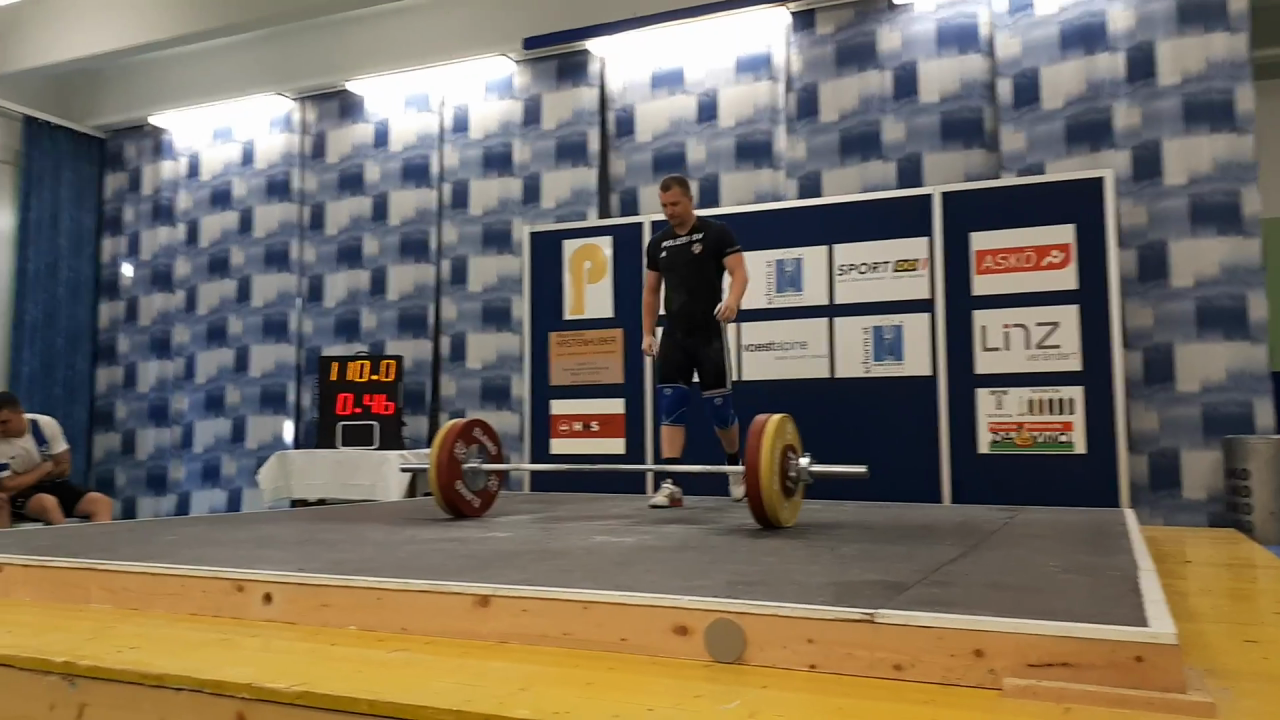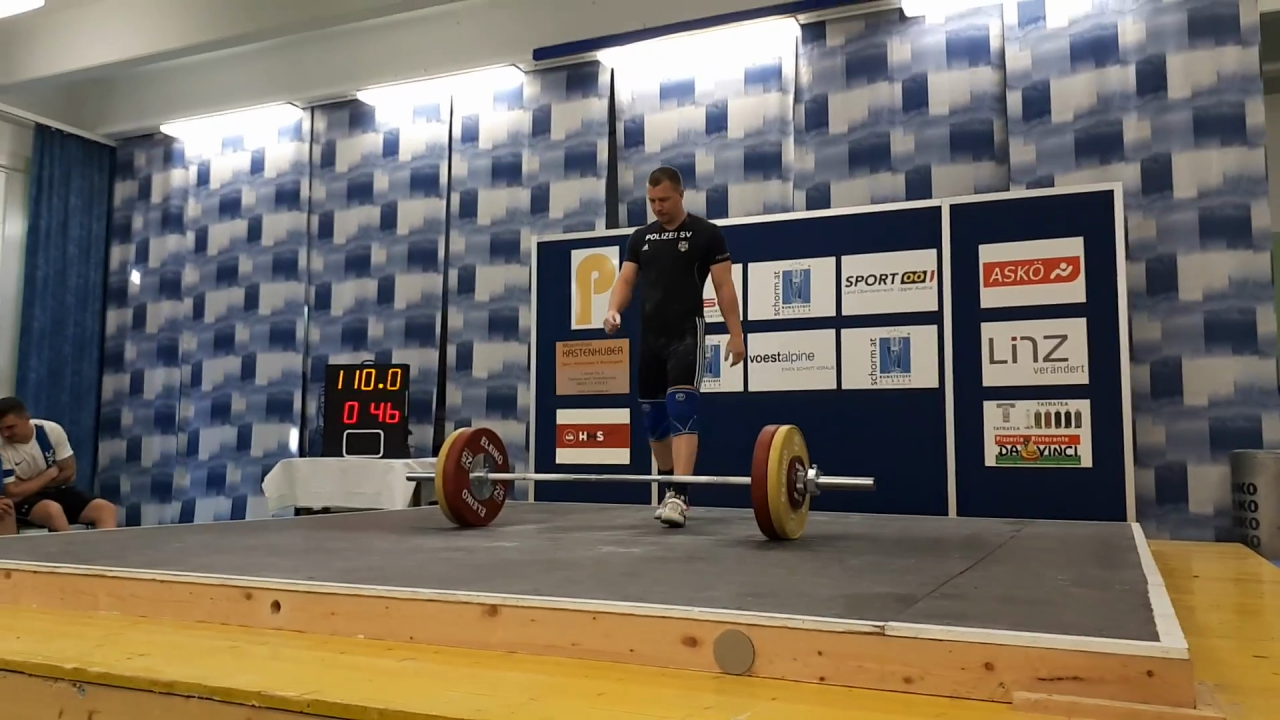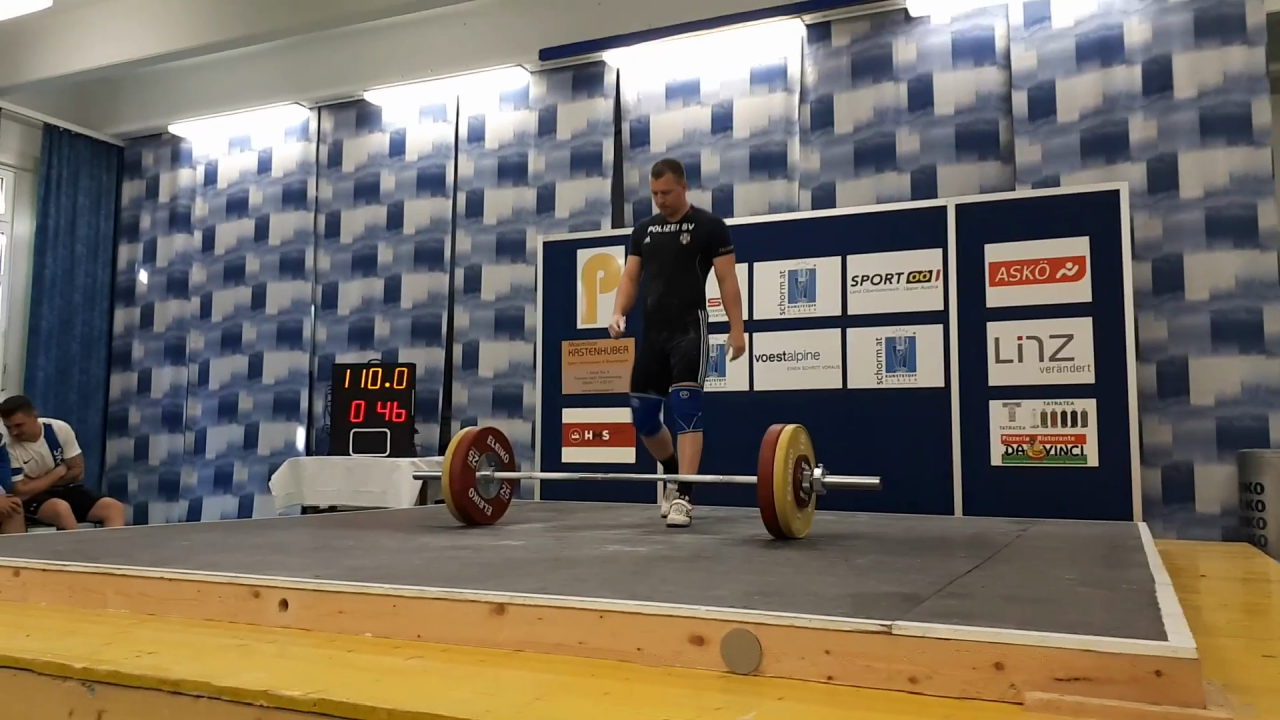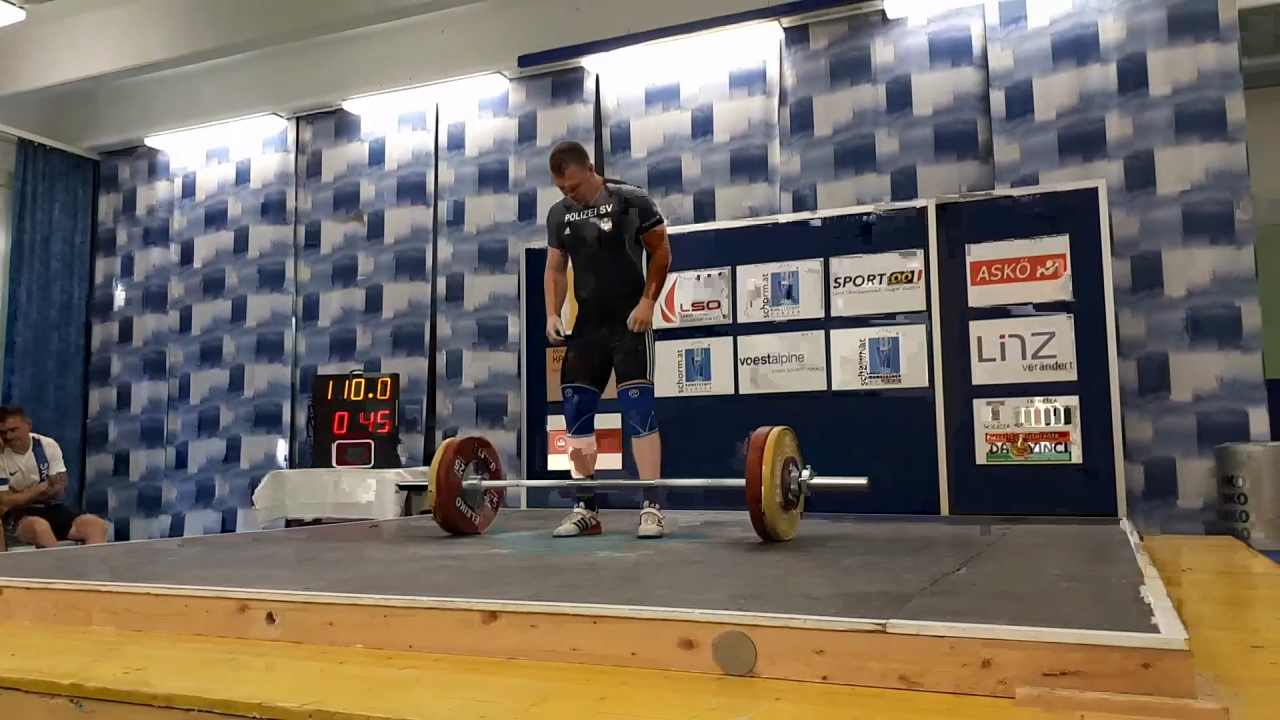
dt=0.5s
person 1, frame 1
left shoulder: (717, 233)
right shoulder: (658, 243)
left elbow: (739, 273)
right elbow: (651, 290)
left wrist: (732, 301)
right wrist: (648, 332)
left hip: (709, 334)
right hip: (674, 334)
left knee: (718, 405)
right knee: (670, 405)
left ankle: (734, 465)
right ankle: (670, 483)
person 1, frame 2
left shoulder: (706, 233)
right shoulder: (641, 237)
left elbow: (724, 286)
right elbow: (625, 281)
left wrist: (736, 334)
right wrist: (613, 311)
left hip: (685, 334)
right hip: (650, 337)
left knee: (681, 409)
right knee: (654, 419)
left ankle: (677, 498)
right ankle: (670, 488)
person 1, frame 3
left shoulder: (708, 225)
right shoulder: (644, 229)
left elbow: (727, 275)
right elbow: (631, 279)
left wrist: (736, 325)
right wrist: (618, 314)
left hip: (688, 329)
right hip: (649, 330)
left knee: (685, 410)
right knee: (643, 412)
left ankle: (685, 499)
right ankle: (672, 477)
person 1, frame 4
left shoulder: (631, 200)
right shoulder: (558, 215)
left elbow: (661, 252)
right elbow: (555, 268)
left wrist: (647, 301)
right wrist: (552, 314)
left hip: (629, 322)
right hip: (587, 325)
left knee: (638, 408)
right knee: (576, 411)
left ankle: (652, 507)
right ankle: (586, 508)
